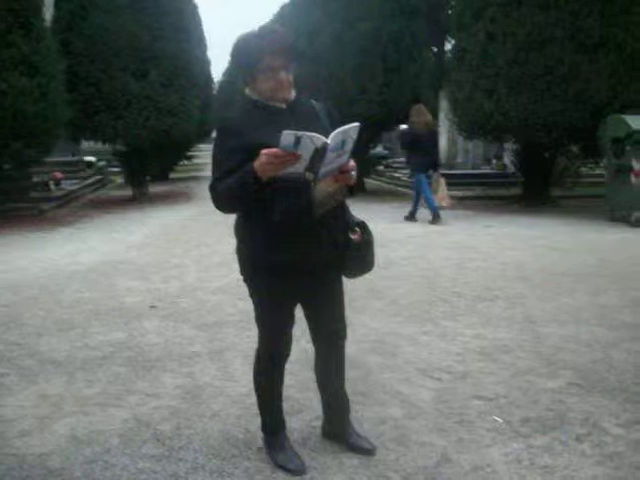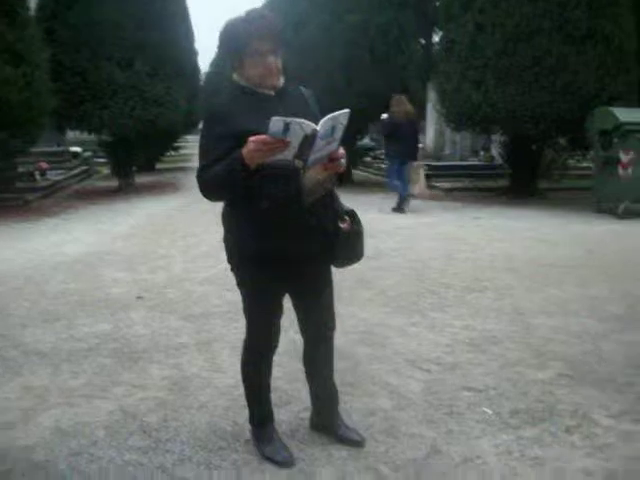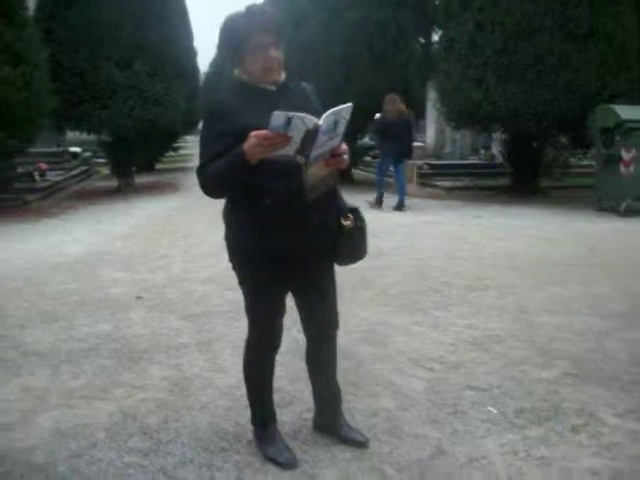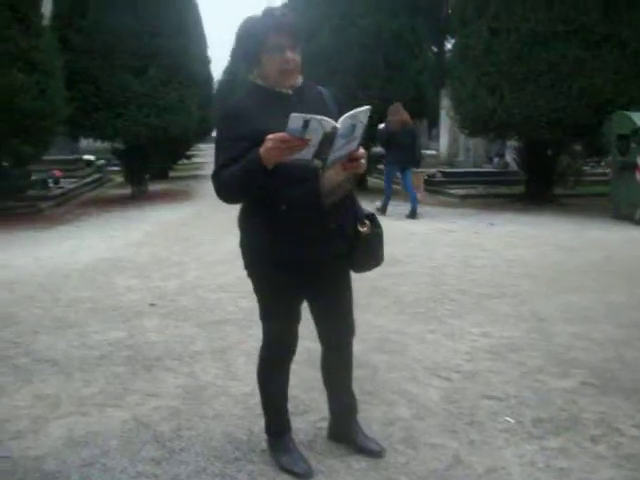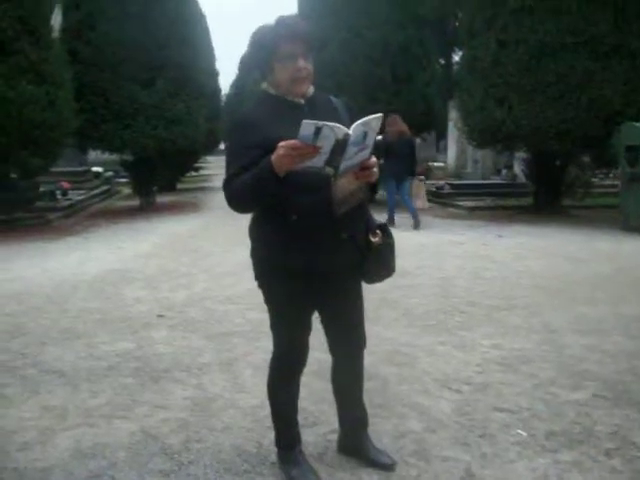
dt=0.2s
person 1, frame 1
left shoulder: (313, 110)
right shoulder: (236, 123)
left elbow: (334, 165)
right elbow: (223, 197)
left wrist: (346, 174)
right wrist: (257, 172)
left hip: (321, 250)
right hip: (271, 259)
left knee: (331, 339)
right knee: (274, 347)
left ankle: (337, 421)
right ankle: (274, 435)
person 1, frame 2
left shoulder: (301, 97)
right shoulder: (224, 109)
left elbow: (322, 154)
right elbow: (210, 185)
left wrist: (336, 161)
right wrist: (245, 159)
left hip: (310, 240)
right hip: (259, 249)
left knee: (320, 330)
right knee: (262, 337)
left ankle: (326, 413)
right ankle: (262, 427)
person 1, frame 3
left shoulder: (303, 93)
right shoulder: (225, 105)
left elbow: (325, 150)
right elbow: (210, 182)
left wrist: (338, 157)
right wrist: (246, 154)
left hip: (314, 237)
right hip: (261, 246)
left knee: (323, 329)
right knee: (265, 336)
left ankle: (329, 413)
right ankle: (264, 427)
person 1, frame 4
left shoulder: (320, 97)
right shoulder: (240, 109)
left elbow: (342, 155)
right elbow: (226, 187)
left wrist: (355, 163)
right wrist: (263, 159)
left hip: (330, 244)
right hip: (276, 253)
left knee: (339, 337)
right knee: (279, 344)
left ankle: (344, 422)
right ankle: (279, 436)
person 1, frame 5
left shoulder: (332, 107)
right shoulder: (251, 120)
left elbow: (353, 167)
right elbow: (237, 196)
left wrist: (367, 172)
right wrist: (275, 167)
left hip: (341, 254)
right hip: (287, 264)
left knee: (350, 349)
right knee: (290, 356)
left ankle: (354, 434)
